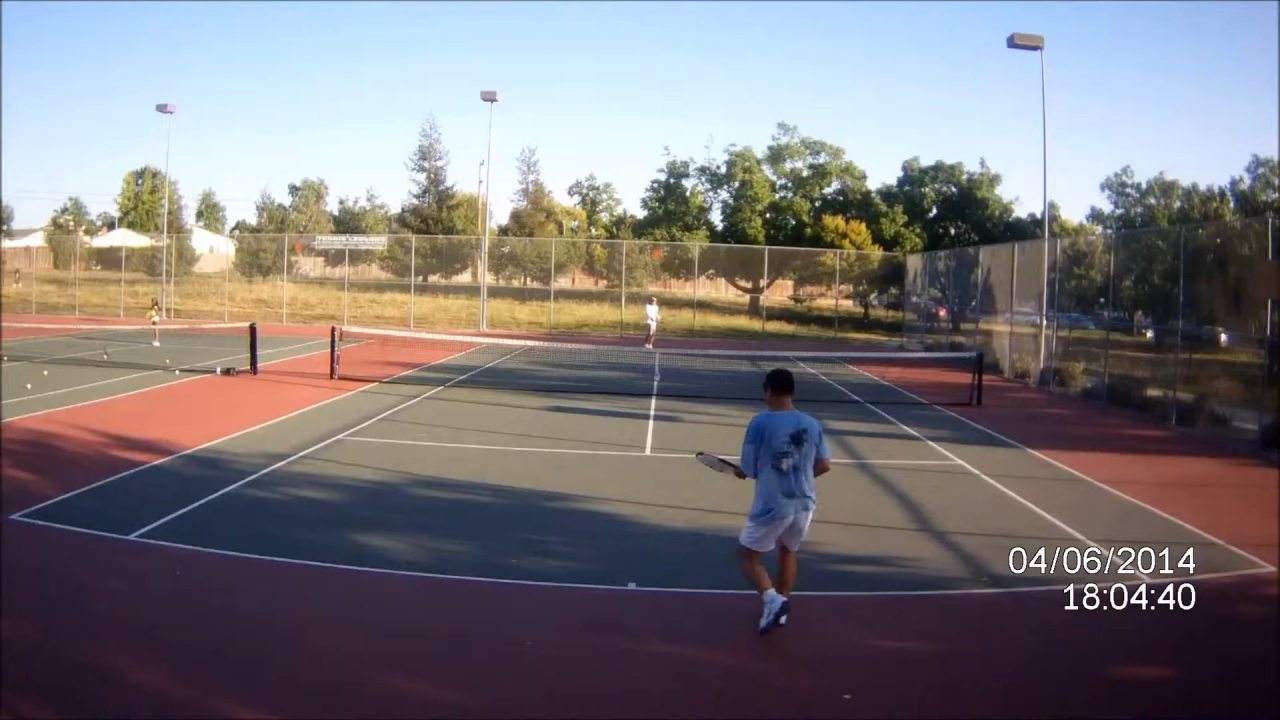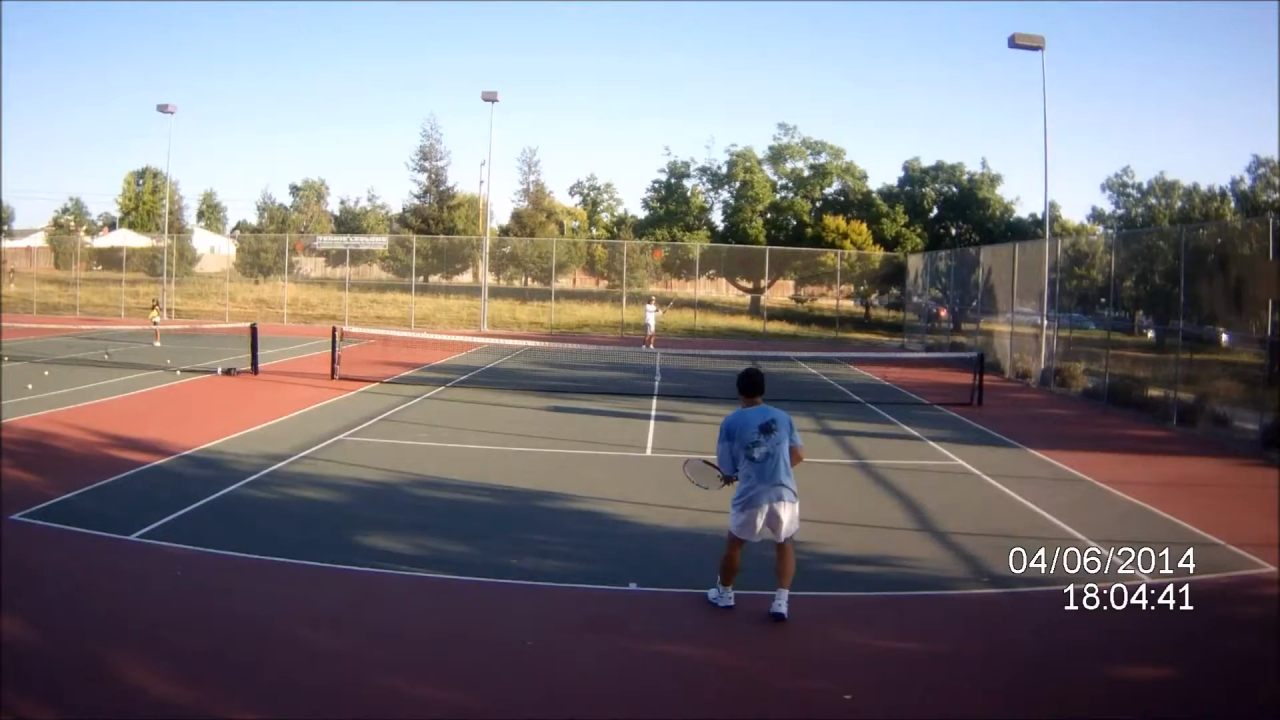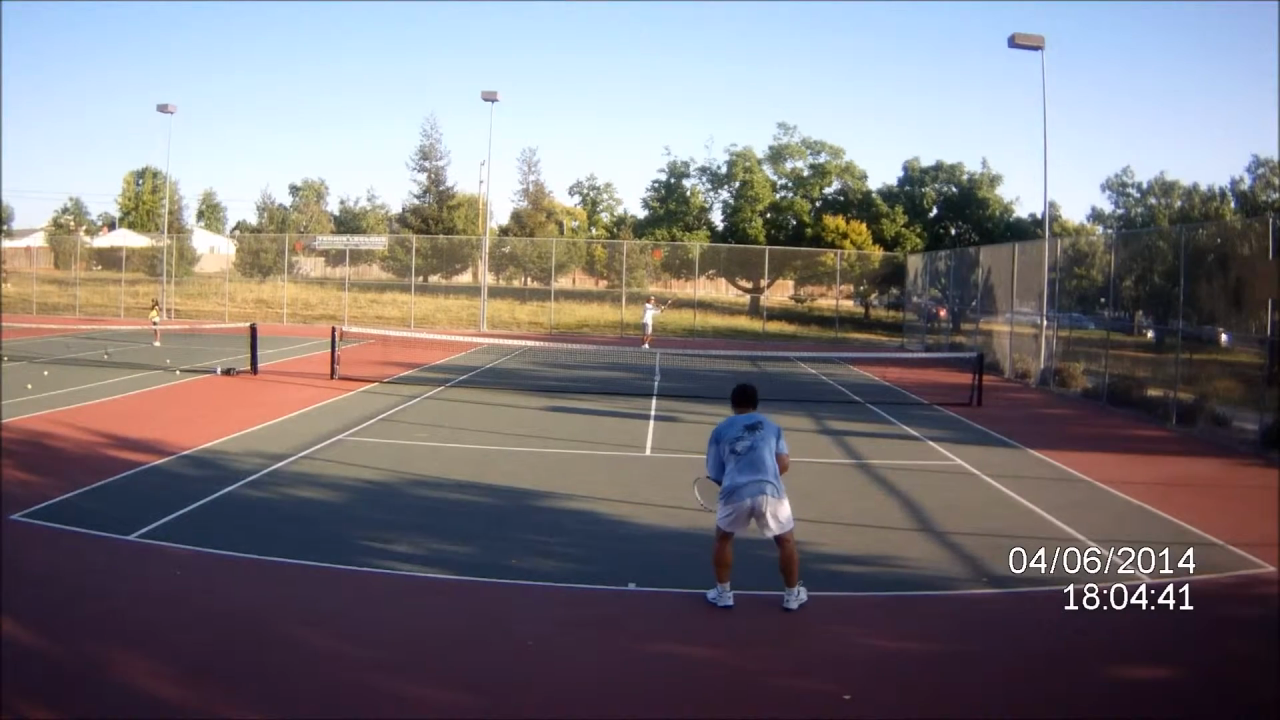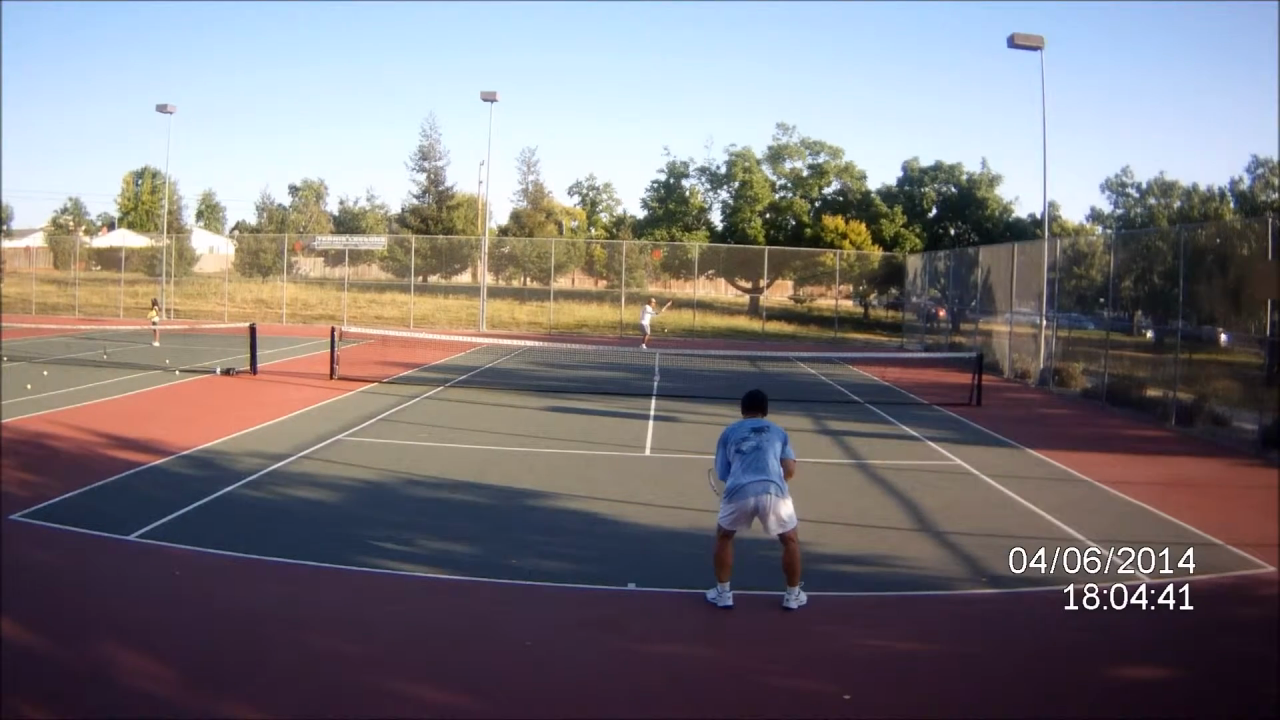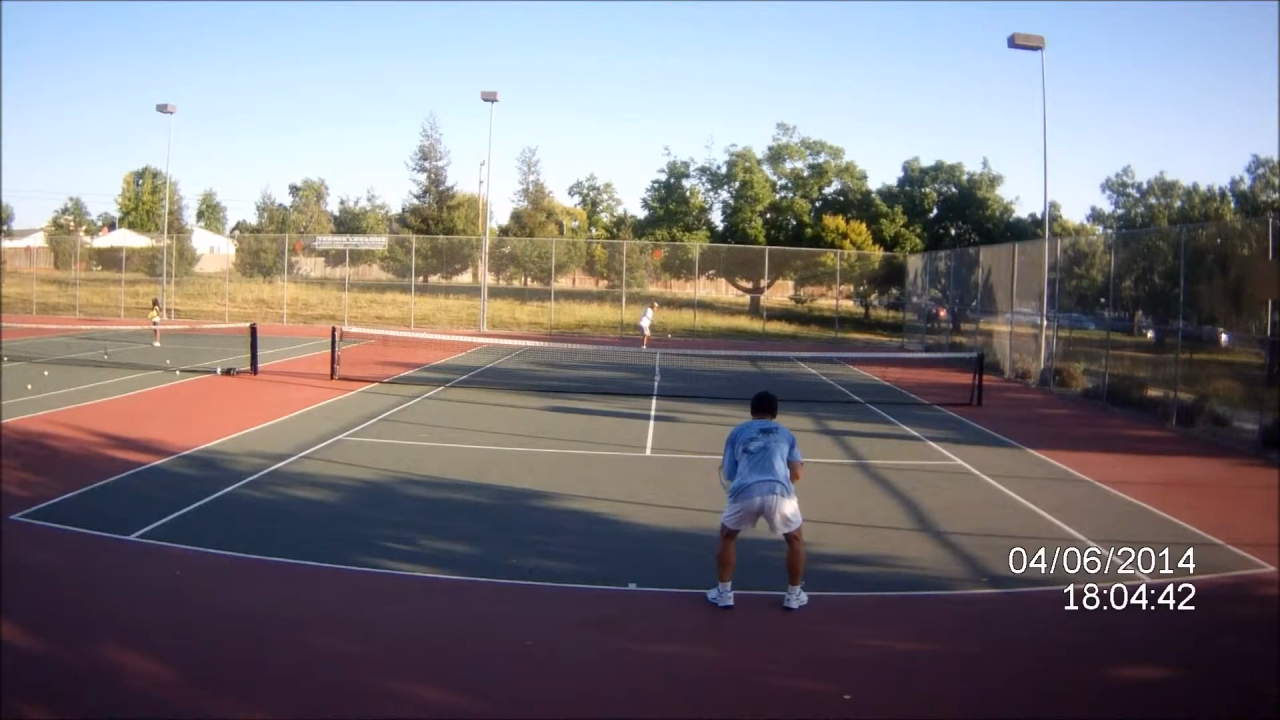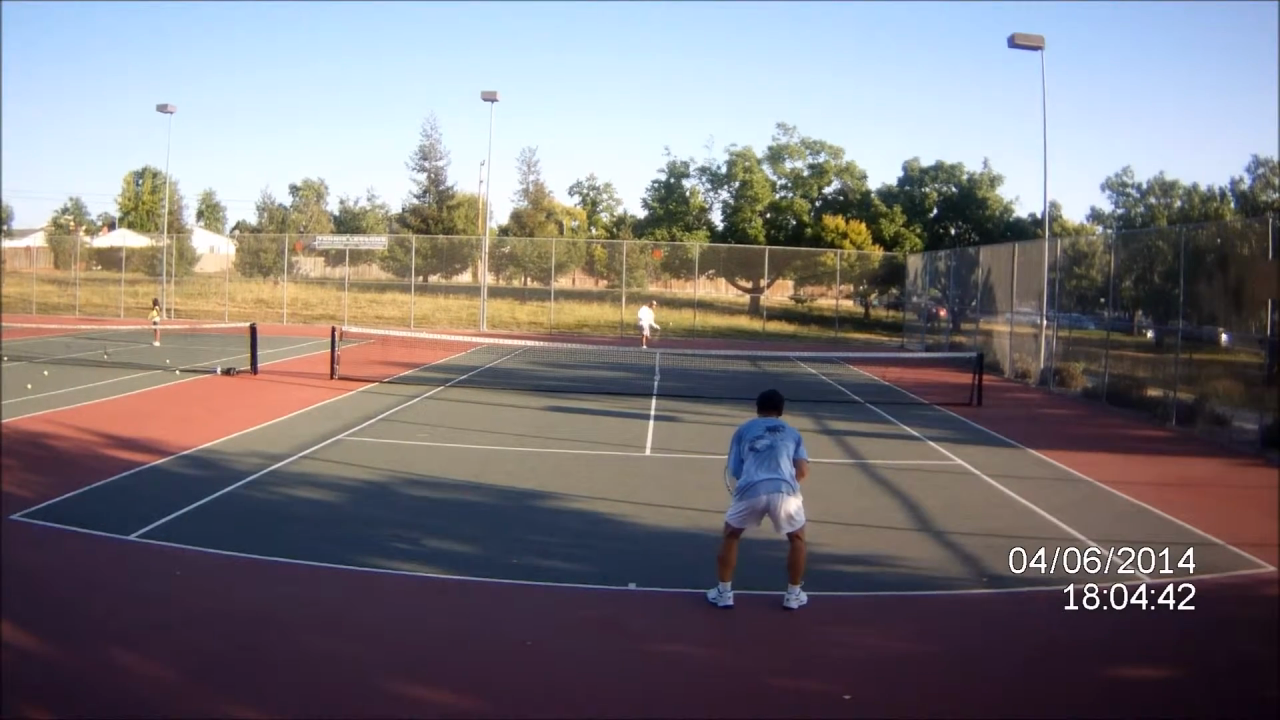
dt=0.3s
person 1, frame 1
left shoulder: (759, 423)
right shoulder: (813, 425)
left elbow: (748, 471)
right elbow: (823, 466)
left hip: (770, 507)
right hip: (803, 505)
left knee: (747, 559)
right knee: (787, 552)
left ankle: (773, 599)
right ankle: (781, 610)
person 1, frame 2
left shoulder: (731, 422)
right shoulder: (783, 418)
left elbow: (727, 470)
right elbow: (797, 456)
left hip: (750, 496)
right hip: (784, 493)
left knee: (734, 545)
right knee: (785, 547)
left ankle: (724, 593)
right ankle: (781, 600)
person 1, frame 3
left shoulder: (720, 430)
right shoulder: (771, 426)
left elbow: (715, 475)
right elbow: (783, 464)
left hip: (735, 493)
right hip: (769, 491)
left knee: (722, 539)
right knee: (786, 543)
left ankle: (723, 593)
right ankle: (792, 595)
person 1, frame 4
left shoulder: (729, 432)
right shoulder: (778, 431)
left elbow: (722, 474)
right elbow: (790, 469)
left hip: (739, 492)
right hip: (773, 491)
left knee: (723, 537)
right knee: (790, 541)
left ankle: (723, 593)
right ankle: (793, 595)
person 1, frame 5
left shoulder: (737, 432)
right shoulder: (786, 434)
left elbow: (729, 473)
right elbow: (797, 473)
left hip: (745, 492)
right hip: (778, 492)
left knee: (727, 537)
right knee: (795, 540)
left ankle: (724, 592)
right ankle: (794, 595)
person 1, frame 6
left shoulder: (743, 430)
right shoulder: (793, 433)
left elbow: (735, 471)
right elbow: (802, 471)
left hip: (751, 490)
right hip: (784, 490)
left knee: (730, 536)
right knee: (797, 539)
left ankle: (724, 592)
right ankle: (793, 594)
